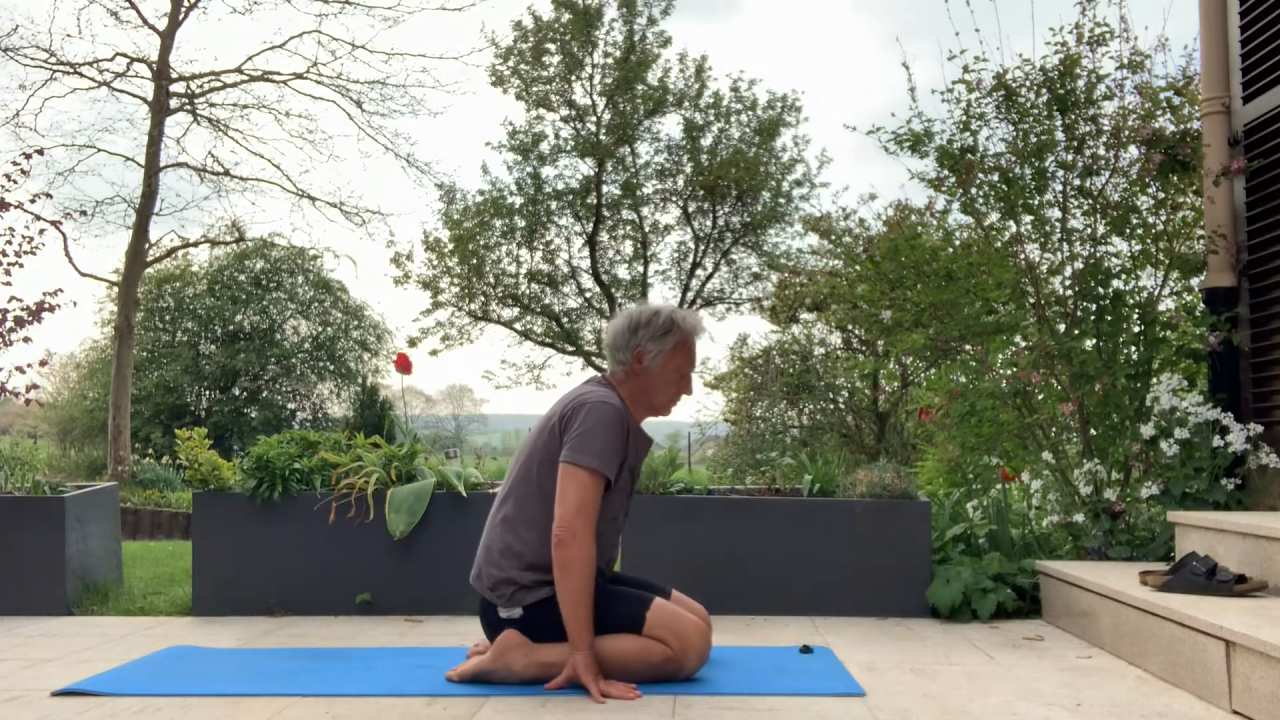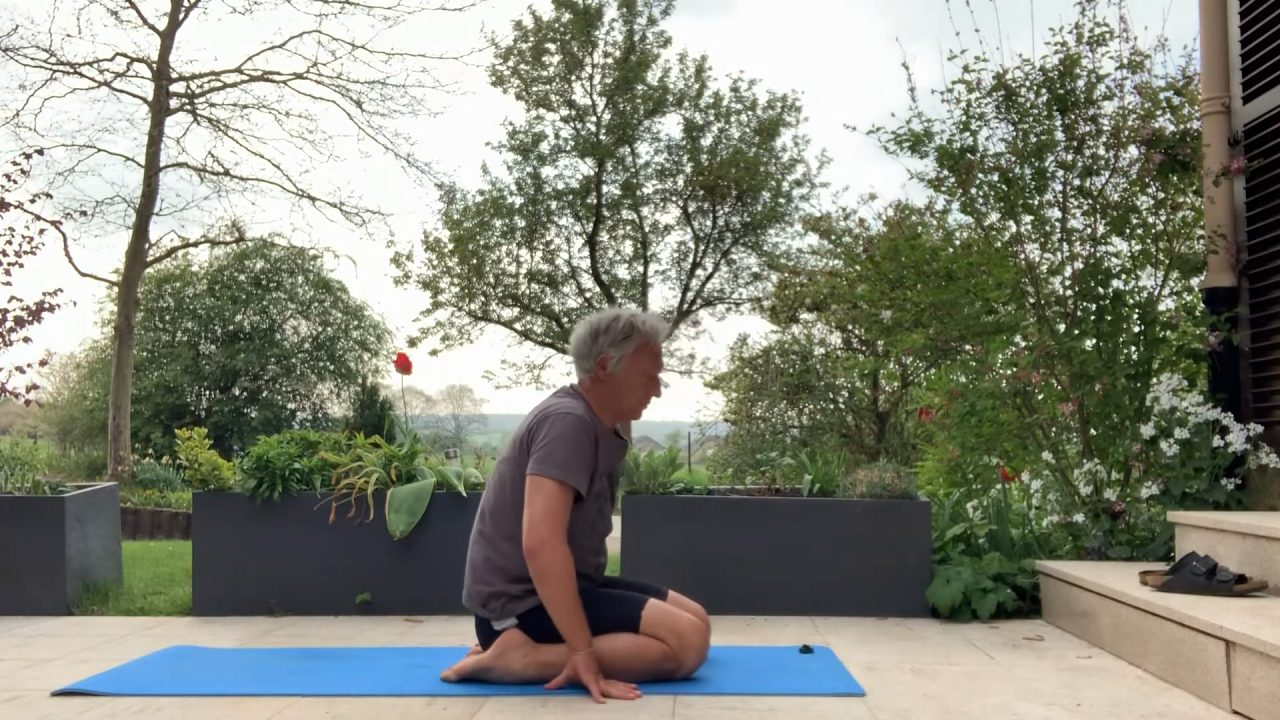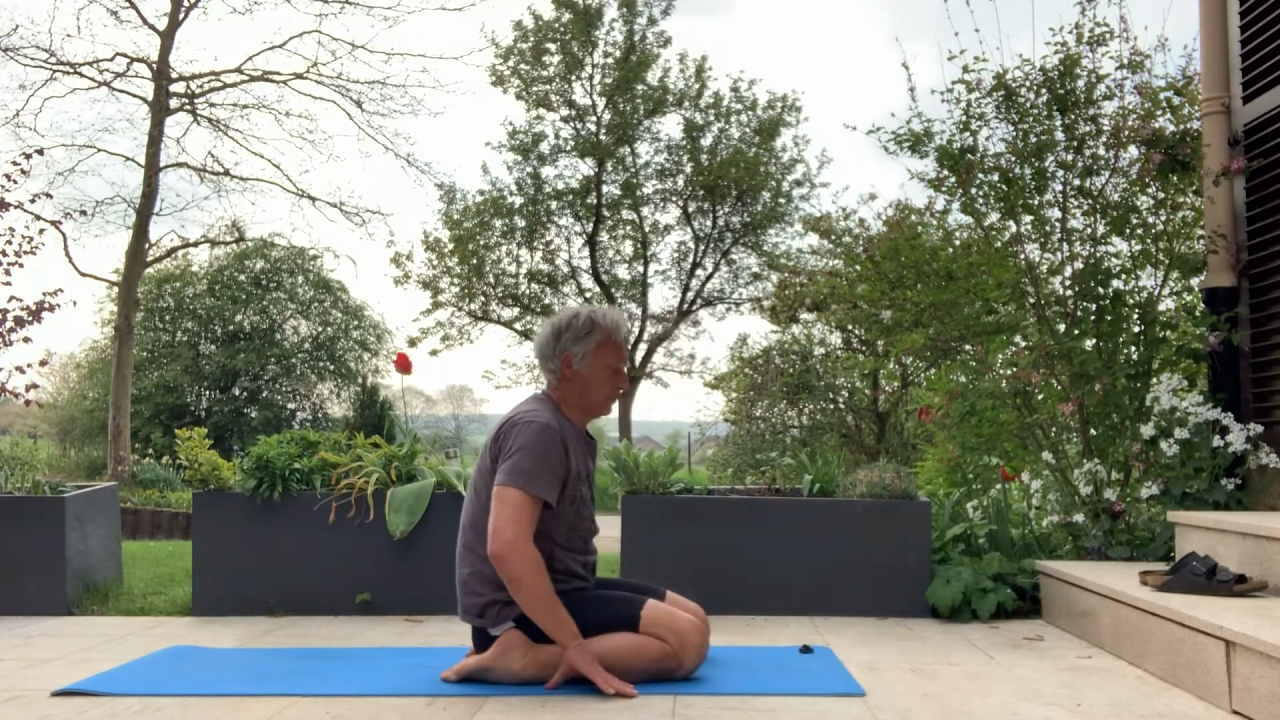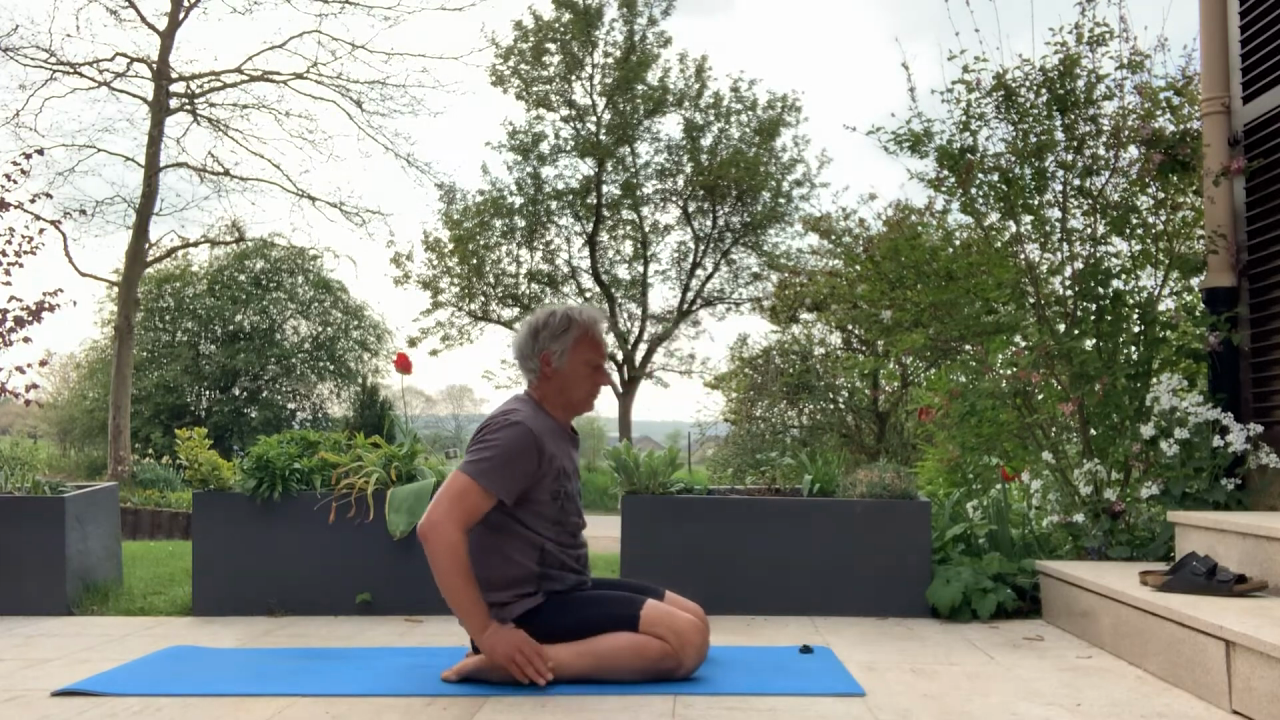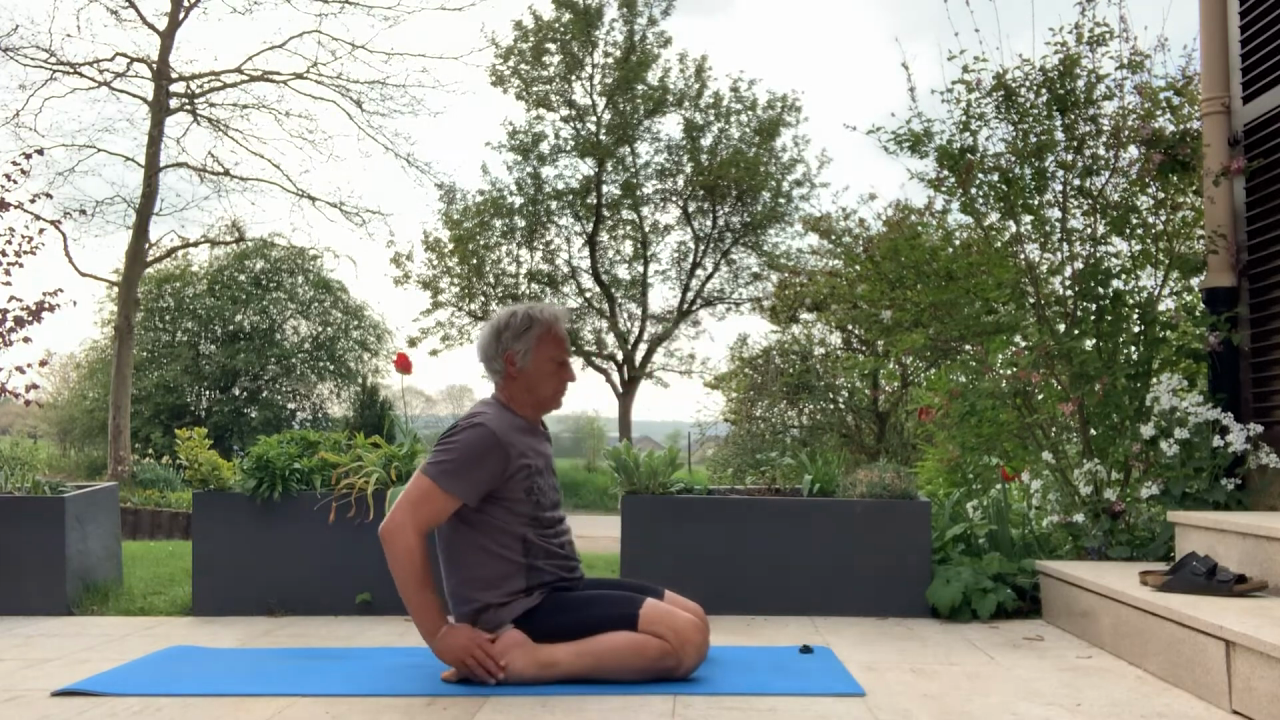
dt=0.4s
person 1, frame 1
left shoulder: (612, 412)
right shoulder: (602, 411)
right elbow: (569, 535)
right wrist: (583, 653)
left hip: (552, 585)
right hip: (529, 599)
left knee: (695, 621)
right knee: (688, 644)
left ankle: (534, 644)
right ankle: (521, 658)
person 1, frame 2
left shoulder: (596, 426)
right shoulder: (568, 423)
right elbow: (541, 543)
right wrist: (582, 650)
left hip: (556, 592)
right hip: (521, 607)
left knee: (695, 620)
right knee: (686, 642)
left ankle: (531, 648)
right ankle: (521, 658)
person 1, frame 3
left shoulder: (570, 431)
right shoulder: (539, 431)
right elbow: (506, 547)
right wrist: (573, 644)
right hip: (517, 613)
left knee: (693, 619)
right knee: (685, 641)
left ankle: (530, 647)
right ankle: (521, 657)
person 1, frame 4
left shoulder: (556, 429)
right shoulder: (520, 432)
right elbow: (438, 526)
right wrist: (485, 631)
left hip: (557, 595)
right hip: (523, 613)
left knee: (693, 619)
right knee: (686, 640)
left ankle: (537, 649)
right ankle: (529, 655)
person 1, frame 5
left shoulder: (529, 429)
right shoulder: (485, 435)
right elbow: (399, 529)
right wrist: (439, 634)
left hip: (555, 594)
right hip: (520, 616)
left knee: (694, 620)
right knee: (686, 640)
left ankle: (531, 649)
right ankle: (518, 658)
